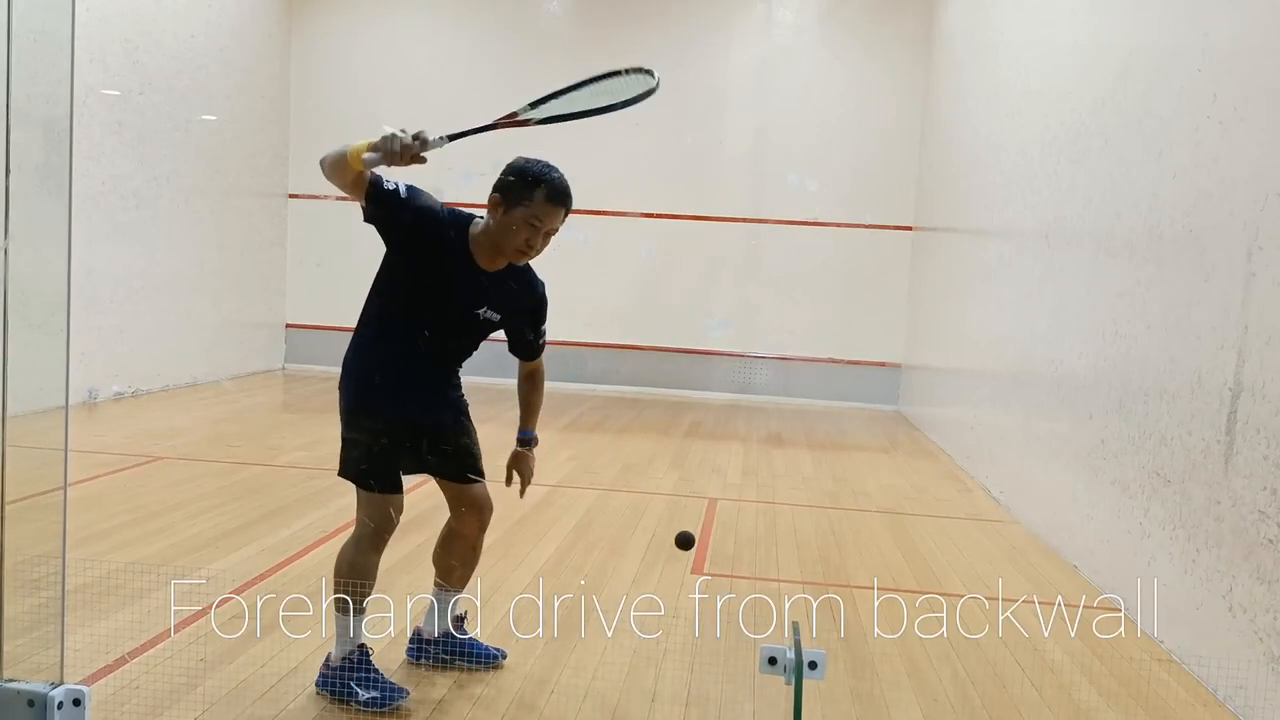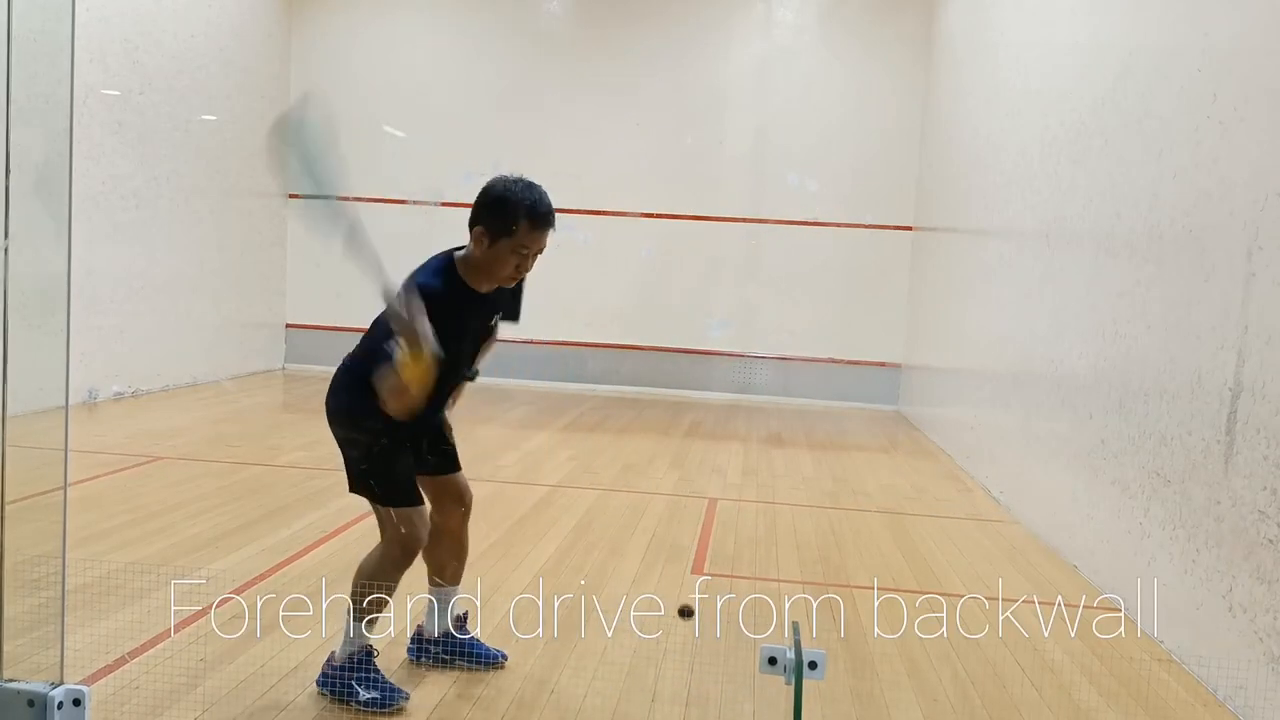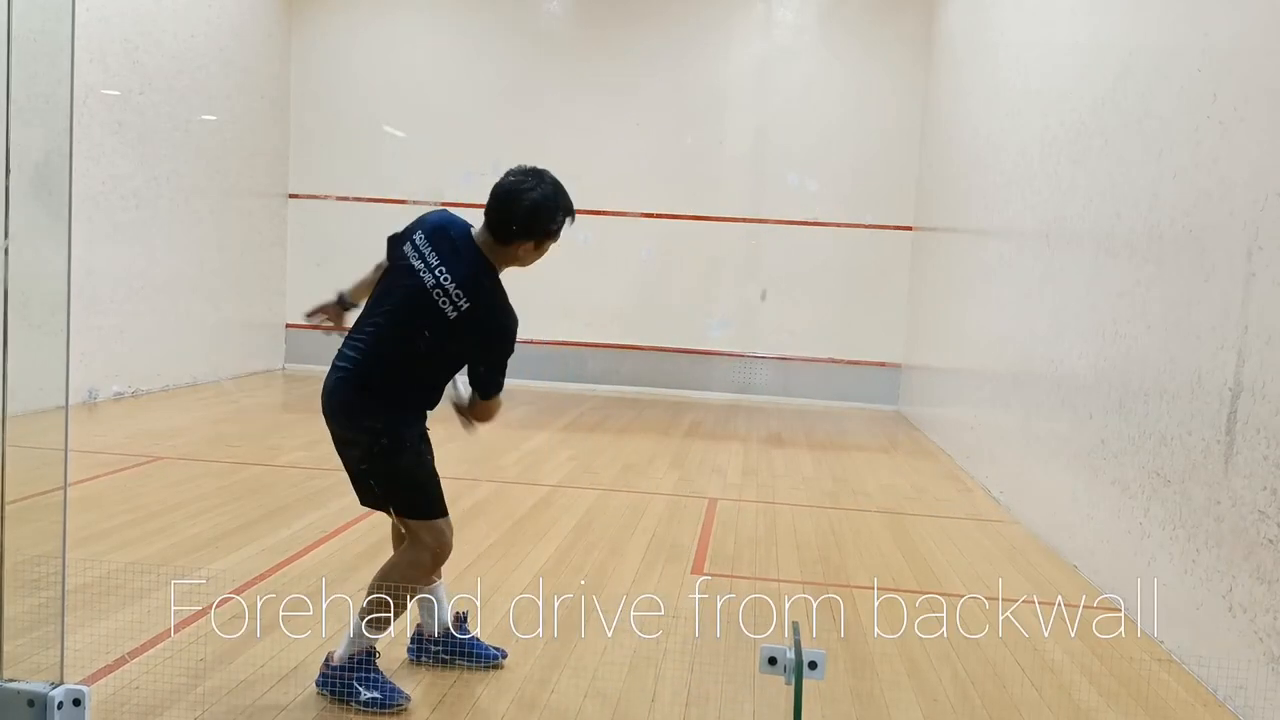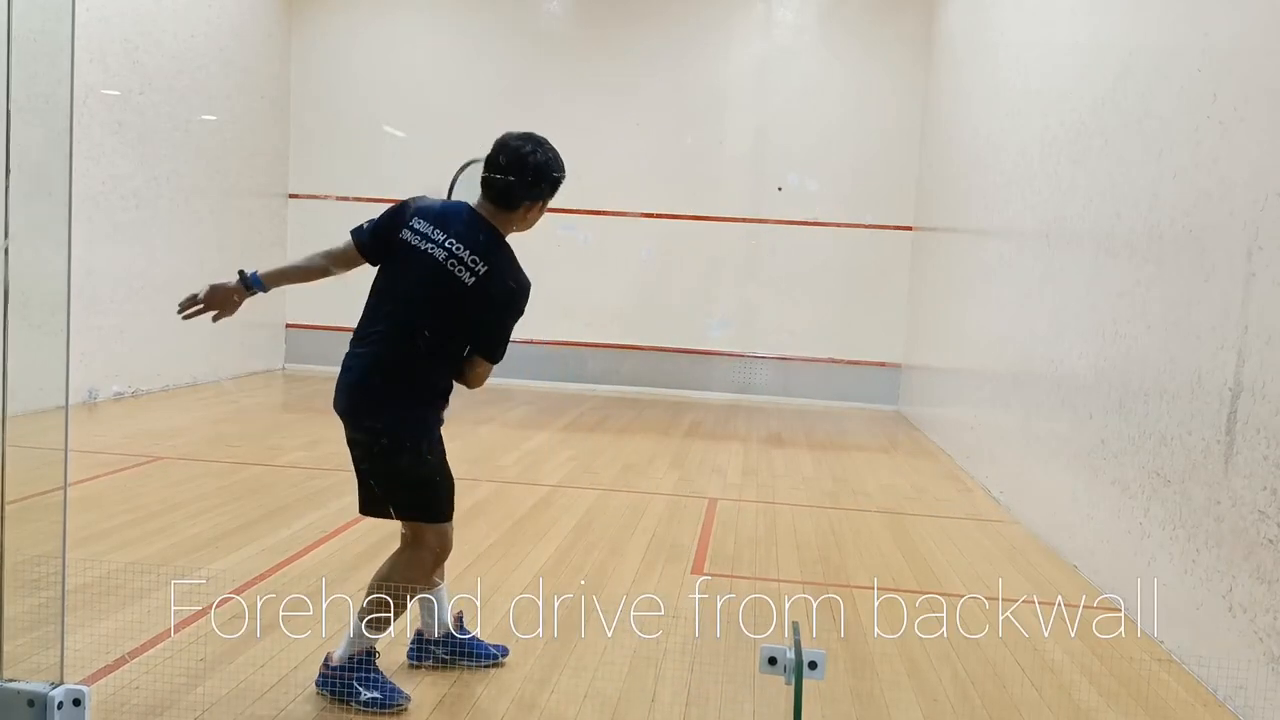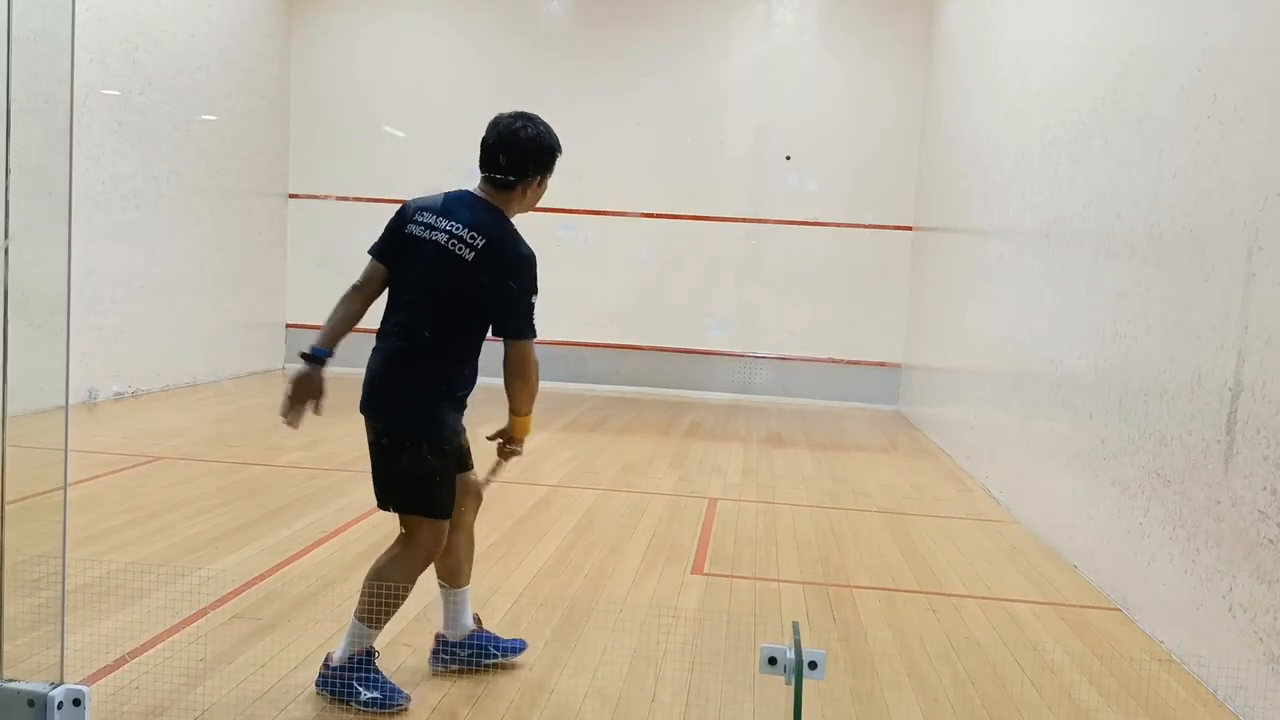
dt=0.4s
person 1, frame 1
left shoulder: (525, 292)
right shoulder: (424, 222)
left elbow: (531, 370)
right elbow: (334, 169)
left wrist: (526, 442)
right wrist: (376, 153)
left hip: (439, 396)
right hip: (374, 391)
left knee: (474, 508)
right knee: (379, 518)
left ankle: (436, 631)
right ankle: (343, 660)
person 1, frame 2
left shoulder: (506, 288)
right shoulder: (429, 293)
right elbow: (393, 399)
left wrist: (459, 377)
left hip: (421, 406)
right hip: (365, 407)
left knee: (455, 500)
right knee: (407, 531)
left ankle: (437, 631)
right ankle: (346, 663)
person 1, frame 3
left shoulder: (439, 226)
right shoulder: (492, 316)
left elbow: (383, 268)
right elbow: (484, 409)
left wrist: (345, 300)
right wrist: (466, 408)
left hip: (354, 390)
right hip: (374, 415)
left knee: (416, 516)
right knee: (431, 538)
left ankle: (435, 630)
right ankle: (346, 662)
person 1, frame 4
left shoulder: (417, 213)
right shoulder: (508, 284)
left elbow: (333, 259)
right elbow: (473, 376)
left wrist: (248, 284)
left hip: (362, 390)
right hip: (397, 411)
left knee: (431, 512)
right knee: (431, 538)
left ankle: (438, 632)
right ankle: (346, 662)
person 1, frame 5
left shoulder: (420, 210)
right shoulder: (511, 255)
left elbow: (362, 291)
right elbow: (520, 358)
left wrist: (315, 361)
right wrist: (518, 424)
left hip: (397, 390)
right hip: (414, 404)
left knee: (465, 496)
right knee: (423, 534)
left ankle: (459, 634)
right ankle: (346, 663)
